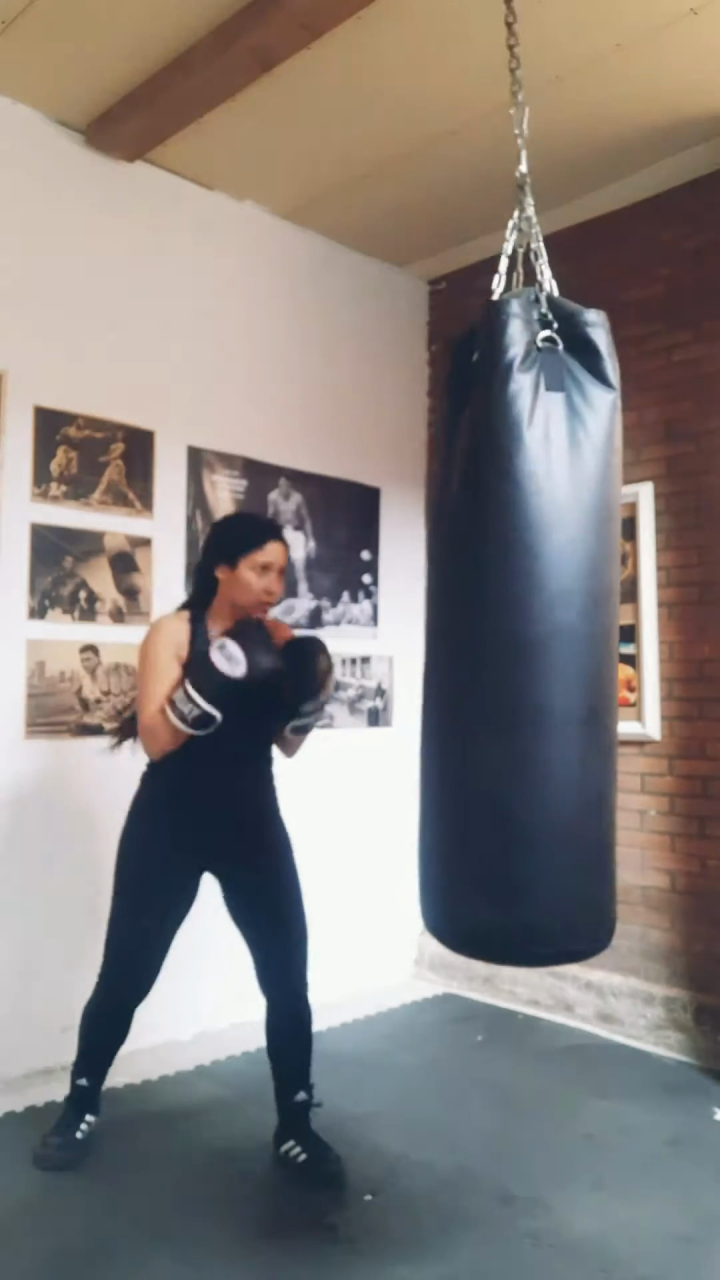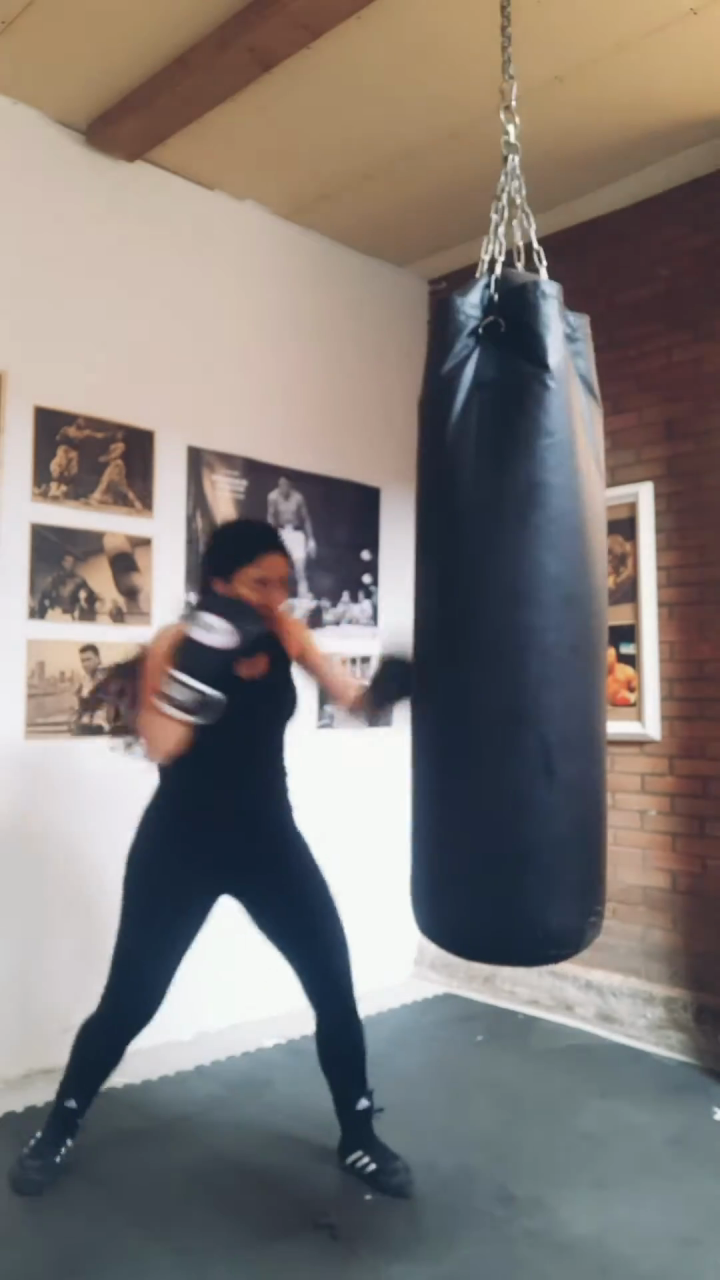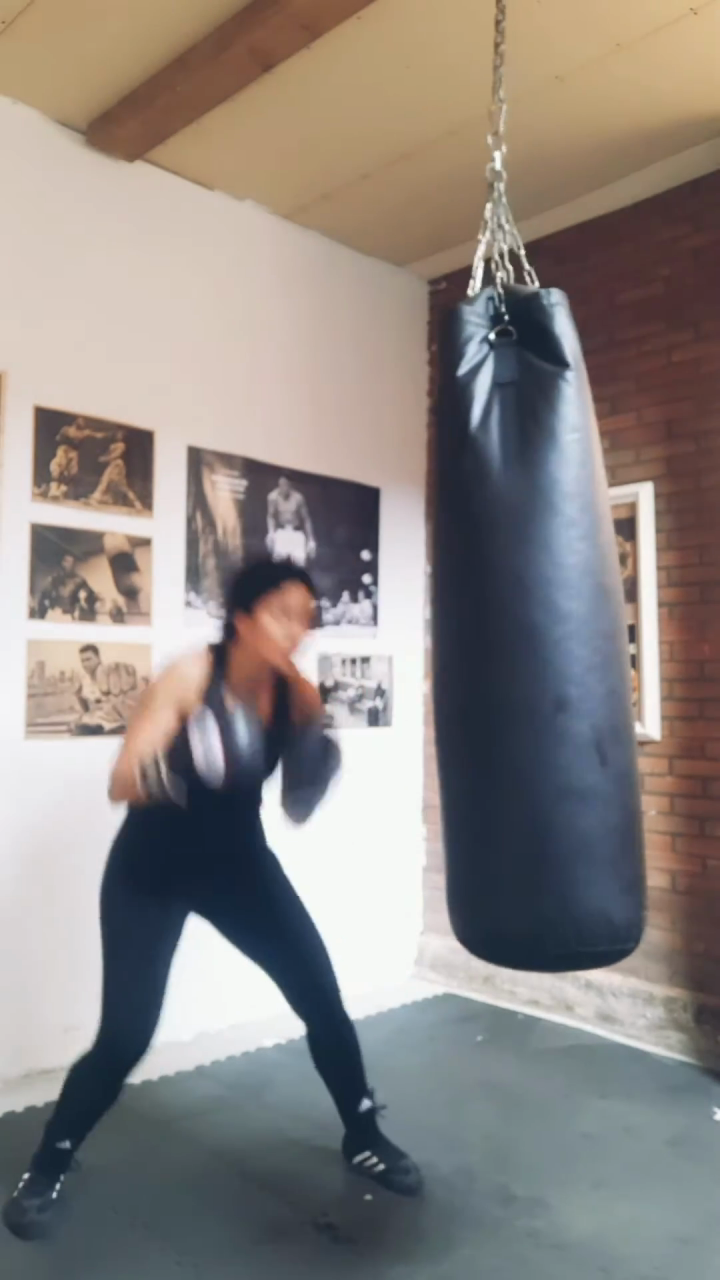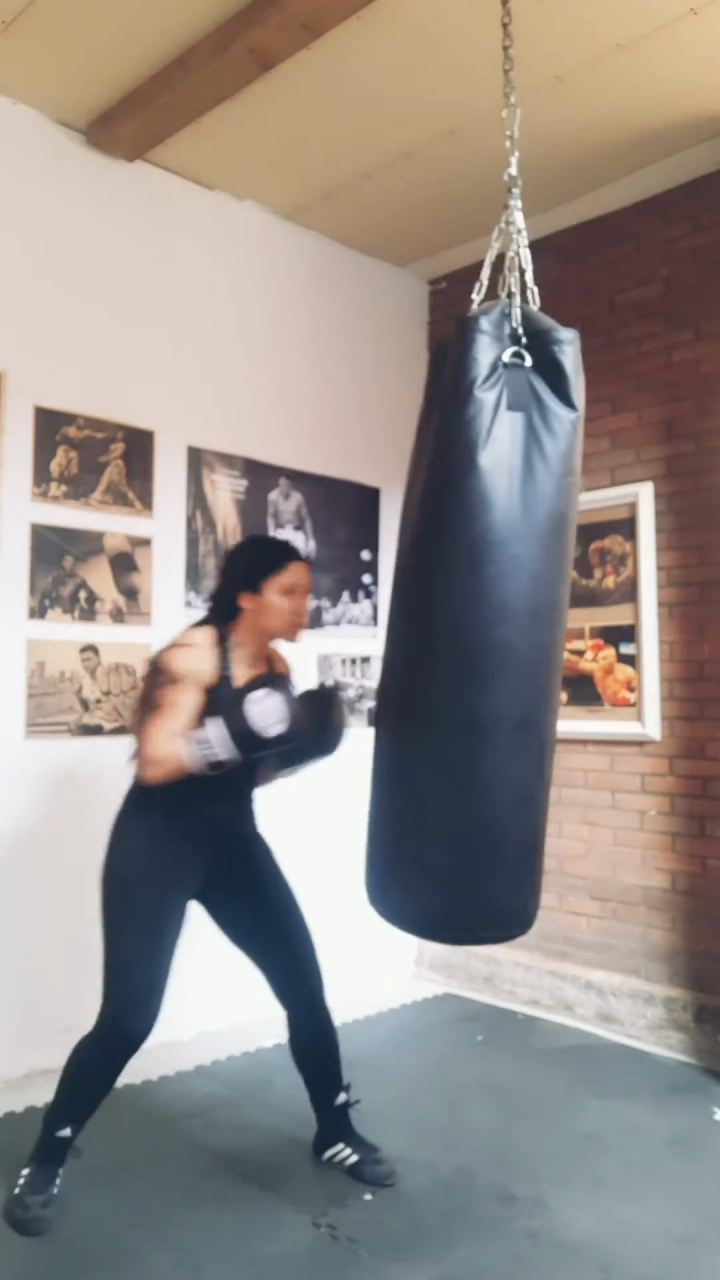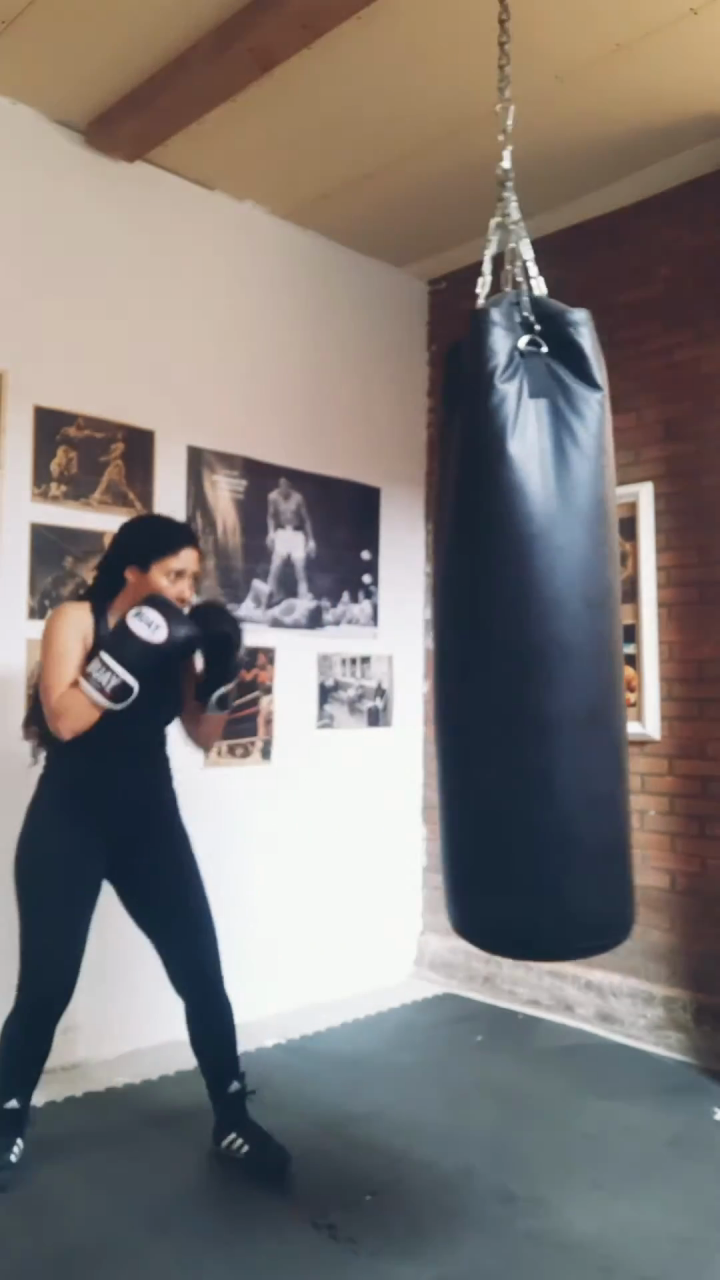
dt=1s
person 1, frame 1
left shoulder: (277, 640)
right shoulder: (175, 633)
left elbow: (288, 742)
right elbow: (155, 740)
left wrist: (306, 696)
right wrist: (217, 683)
left hip: (252, 823)
right hip: (168, 824)
left knee: (288, 979)
right knee: (126, 976)
left ankle: (295, 1127)
right ankle: (80, 1110)
person 1, frame 2
left shoulder: (283, 630)
right shoulder: (181, 640)
left elbow: (346, 694)
right elbow: (161, 746)
left wrist: (386, 688)
right wrist: (200, 659)
left hip: (267, 837)
right hip: (179, 842)
left knee: (335, 988)
right knee: (129, 999)
left ankle: (358, 1134)
right ankle: (59, 1130)
person 1, frame 3
left shoulder: (297, 692)
right shoulder: (187, 680)
left elbow: (295, 809)
right elbow: (122, 787)
left wrist: (308, 786)
right wrist: (187, 765)
left hip: (239, 864)
right hip: (147, 872)
left knee: (323, 1001)
right knee: (125, 1041)
left ankle: (363, 1137)
person 1, frame 4
left shoulder: (275, 669)
right shoulder: (196, 654)
right elbow: (155, 764)
right wrist: (239, 732)
left hip: (232, 840)
right hip: (156, 842)
left knee: (306, 987)
right knee: (128, 1017)
left ankle: (335, 1133)
person 1, frame 5
left shoulder: (176, 635)
right shoulder: (76, 621)
left elbow: (206, 735)
right elbow: (64, 720)
left wrist: (221, 669)
right wrist: (129, 651)
left hip: (150, 823)
right hip: (67, 826)
left knee: (202, 976)
left ankle: (232, 1121)
